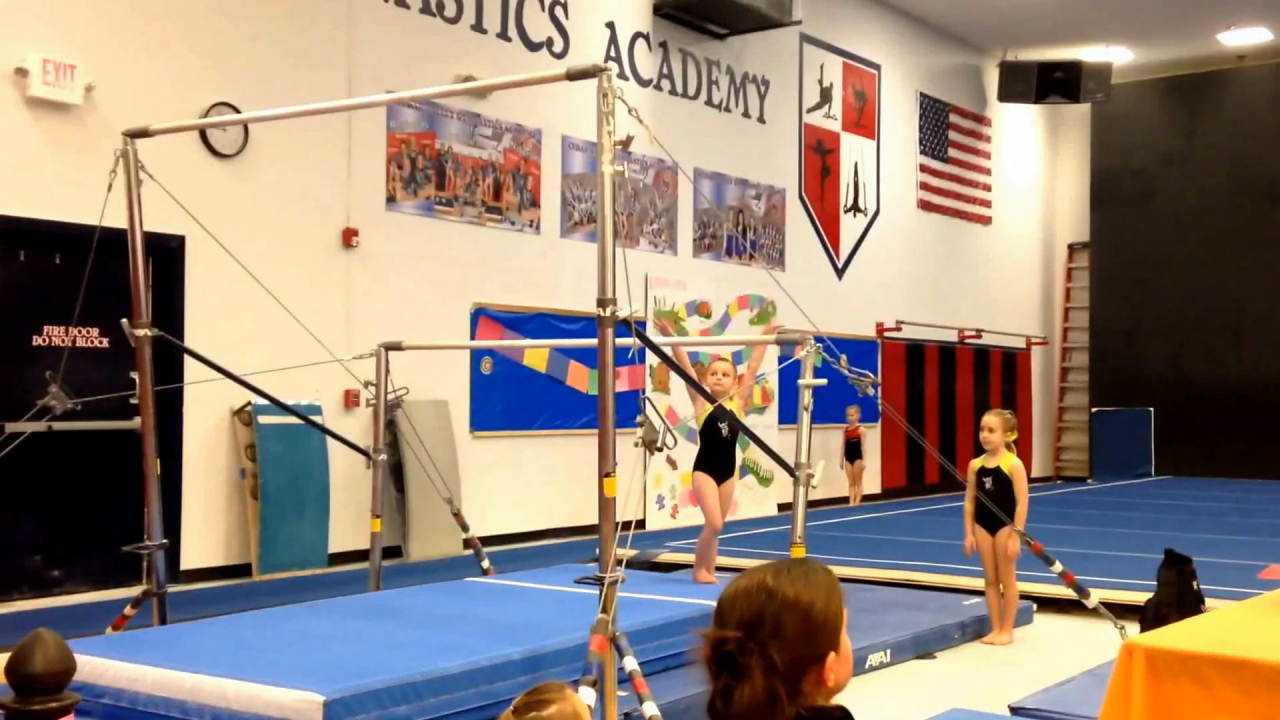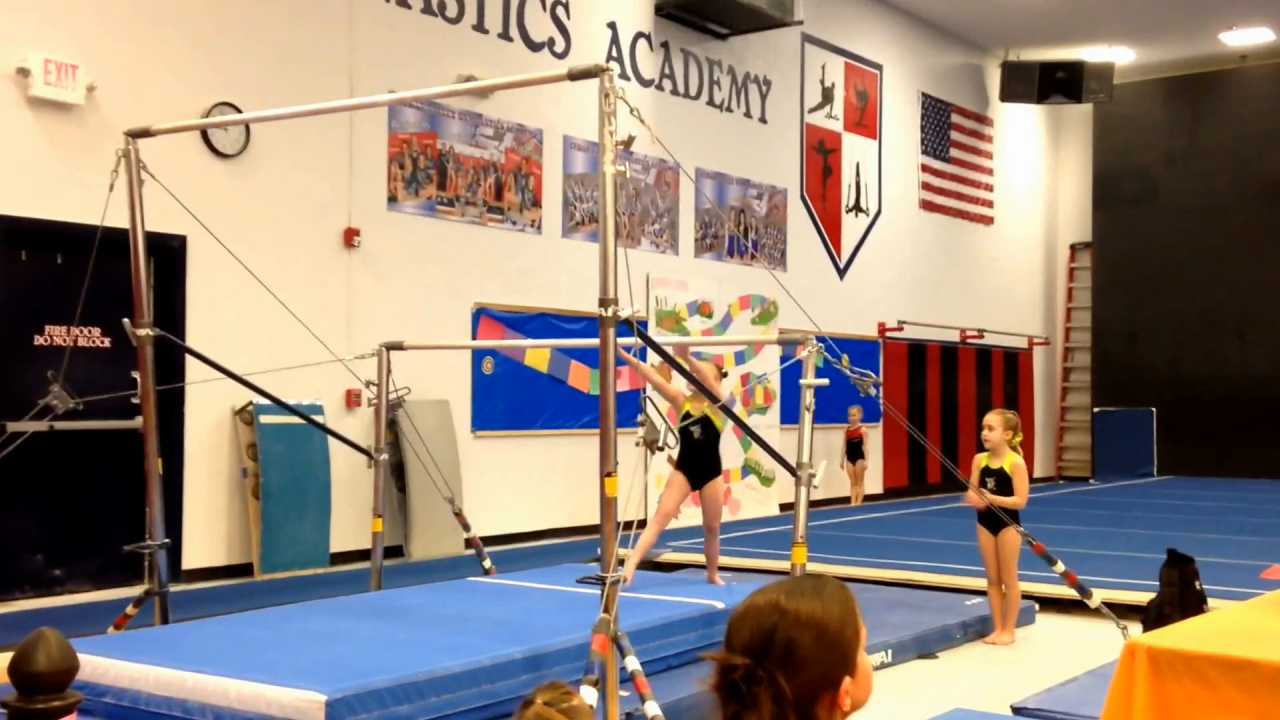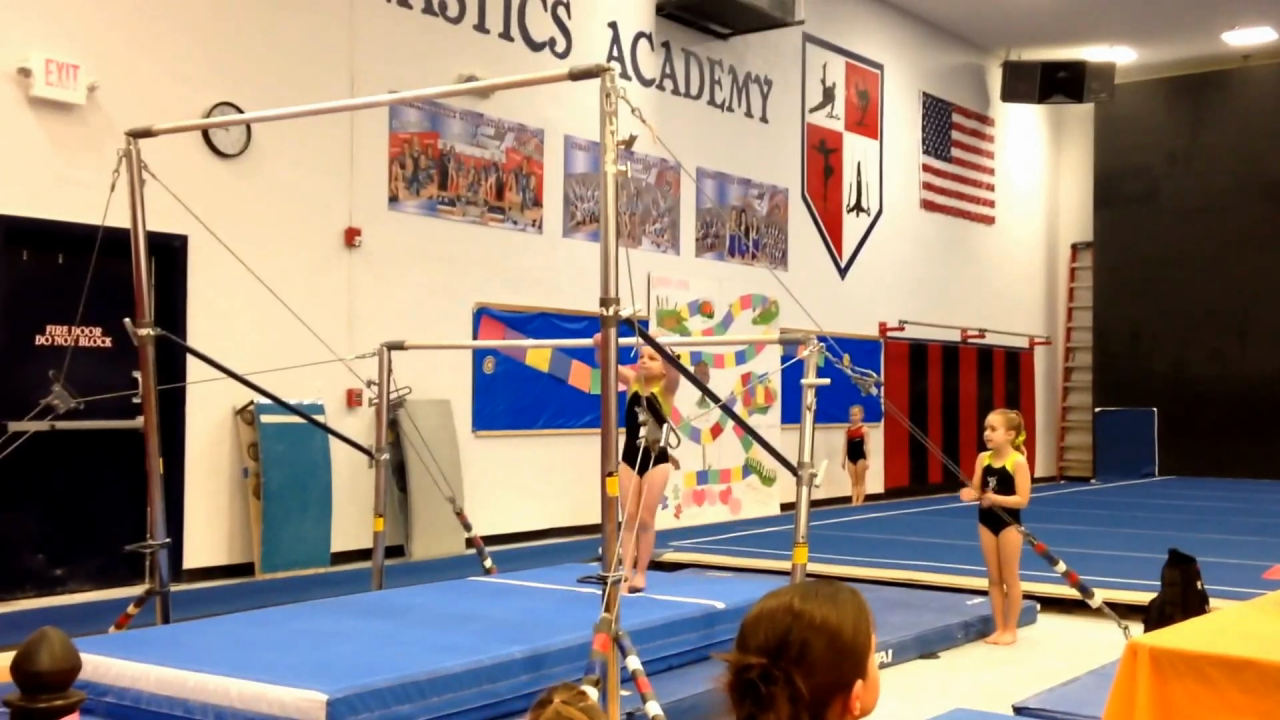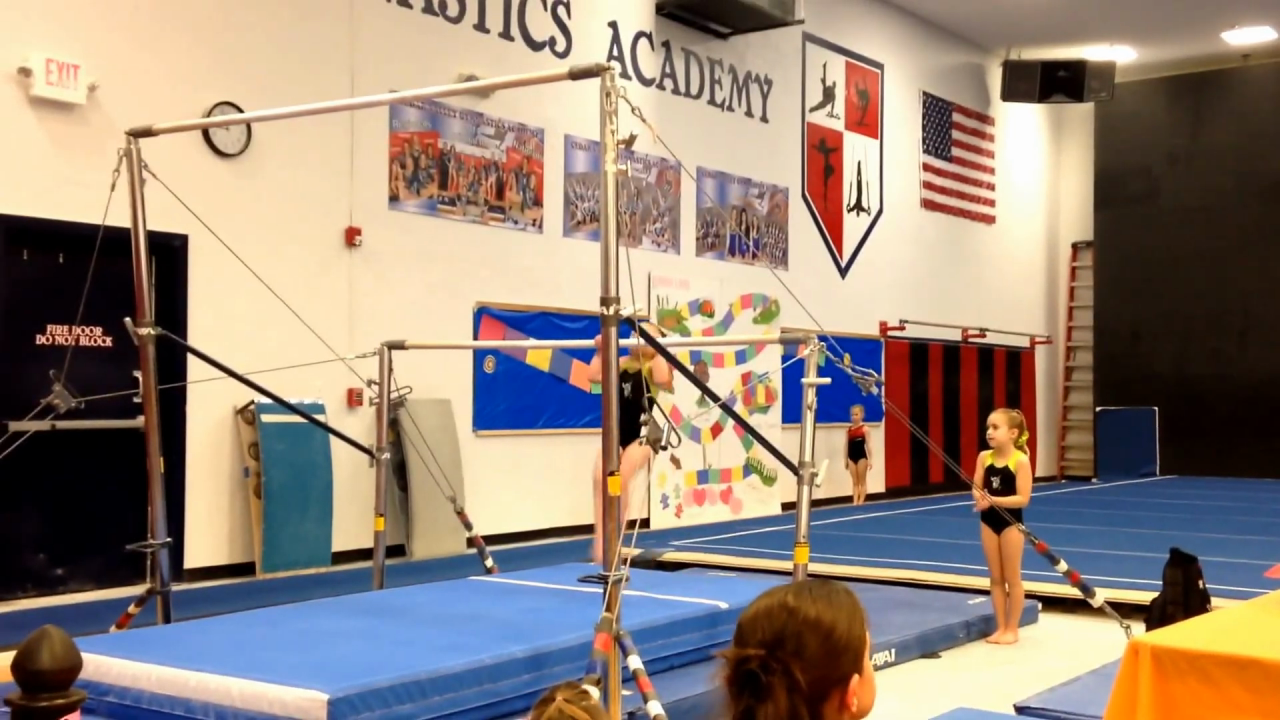
dt=0.5s
person 1, frame 1
left shoulder: (737, 403)
right shoulder: (702, 402)
left elbow: (752, 370)
right elbow: (685, 368)
left wrist: (764, 340)
right wrist: (671, 338)
left hip: (727, 471)
right hip: (704, 469)
left knee: (717, 526)
right knee: (714, 524)
left ankle: (709, 573)
right ankle: (699, 570)
person 1, frame 2
left shoulder: (717, 403)
right shoulder: (681, 400)
left elbow: (708, 380)
right elbow: (653, 377)
left wrist: (688, 358)
right wrist: (625, 355)
left hip: (711, 472)
right hip: (683, 469)
left knee: (712, 526)
right knee: (661, 515)
left ankle: (712, 574)
right ankle: (630, 566)
person 1, frame 3
left shoulder: (666, 387)
right shoulder: (632, 381)
left elbow: (673, 372)
right wrist: (600, 346)
left hip: (656, 458)
right hip: (630, 457)
left knee: (646, 520)
right knee: (629, 518)
left ankle: (640, 574)
right ankle: (628, 575)
person 1, frame 4
left shoulder: (654, 367)
right shoulder: (622, 364)
left elbow: (662, 380)
right elbow: (594, 375)
right wrist: (600, 350)
left hip: (639, 436)
right hip: (617, 436)
left knee: (621, 482)
right knee: (600, 478)
right ankle: (601, 538)
person 2, frame 1
left shoulder: (1014, 464)
right shoulder: (975, 465)
left elbow: (1022, 504)
right elbow: (970, 500)
left wrist: (1016, 537)
right wrist: (969, 533)
left hip: (1006, 527)
right hip: (982, 526)
left knee: (1007, 579)
right knee: (990, 579)
left ankle: (1007, 629)
right ankle: (996, 628)
person 2, frame 2
left shoulder: (1016, 463)
right shoulder: (980, 459)
left elbow: (1021, 500)
right elbow: (974, 491)
left wrist: (993, 499)
right wrist: (974, 498)
left hip: (1008, 524)
right hip: (986, 523)
left knee: (1009, 578)
right knee: (992, 578)
left ankle: (1009, 629)
right ankle: (998, 627)
person 2, frame 3
left shoulder: (1018, 461)
right shoulder: (983, 458)
left elbow: (1023, 499)
right elbow: (977, 489)
left wrist: (996, 498)
right wrist: (972, 494)
left hip: (1009, 523)
right hip: (987, 522)
left knee: (1010, 578)
right knee: (994, 578)
left ankle: (1010, 629)
right ankle: (999, 627)
person 2, frame 4
left shoulder: (1021, 460)
right shoulder: (984, 457)
left elbow: (1023, 499)
right elbow: (977, 488)
left wrist: (994, 500)
right wrist: (978, 496)
left hip: (1011, 523)
right hip: (989, 522)
left knee: (1012, 577)
right knee: (995, 577)
left ankle: (1012, 628)
right ankle: (1001, 626)
